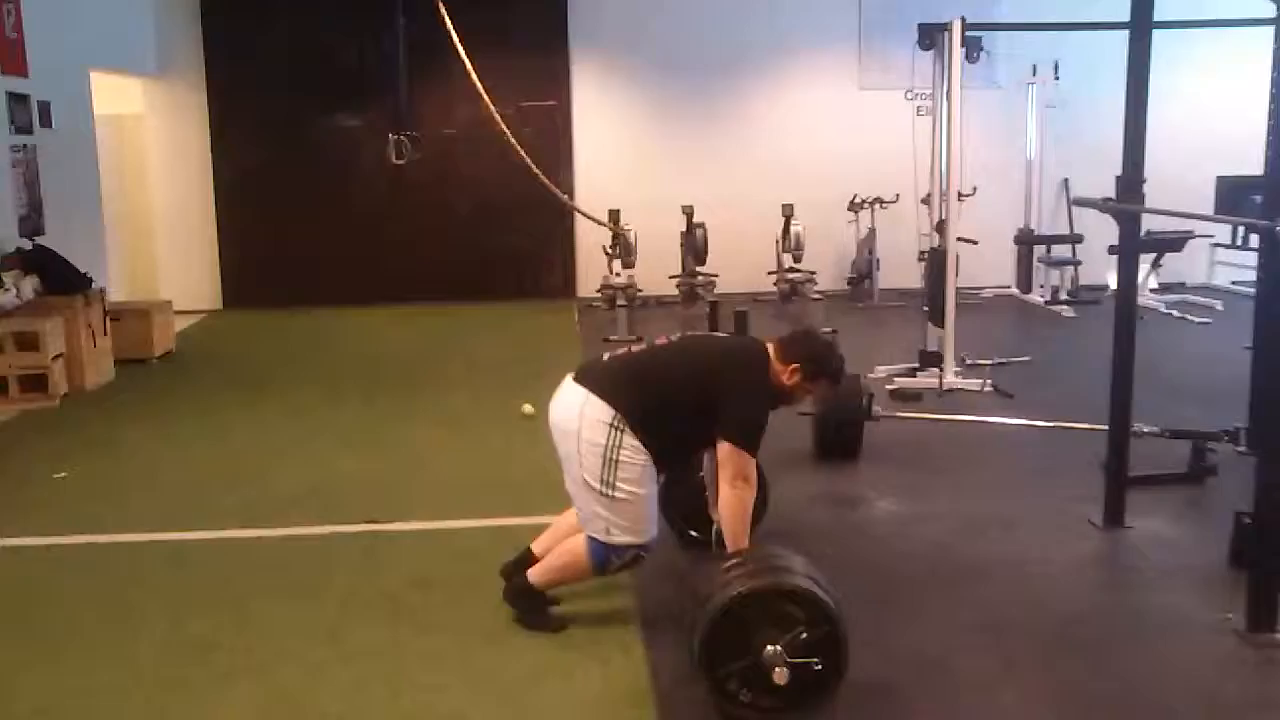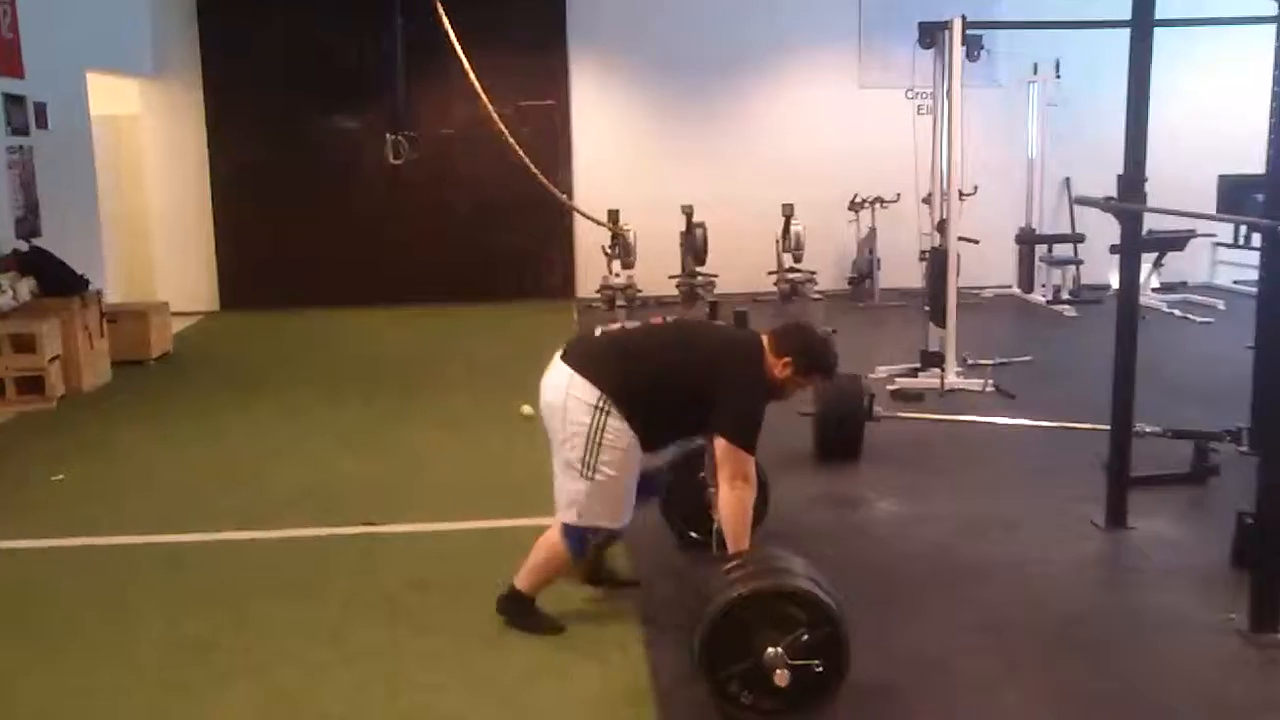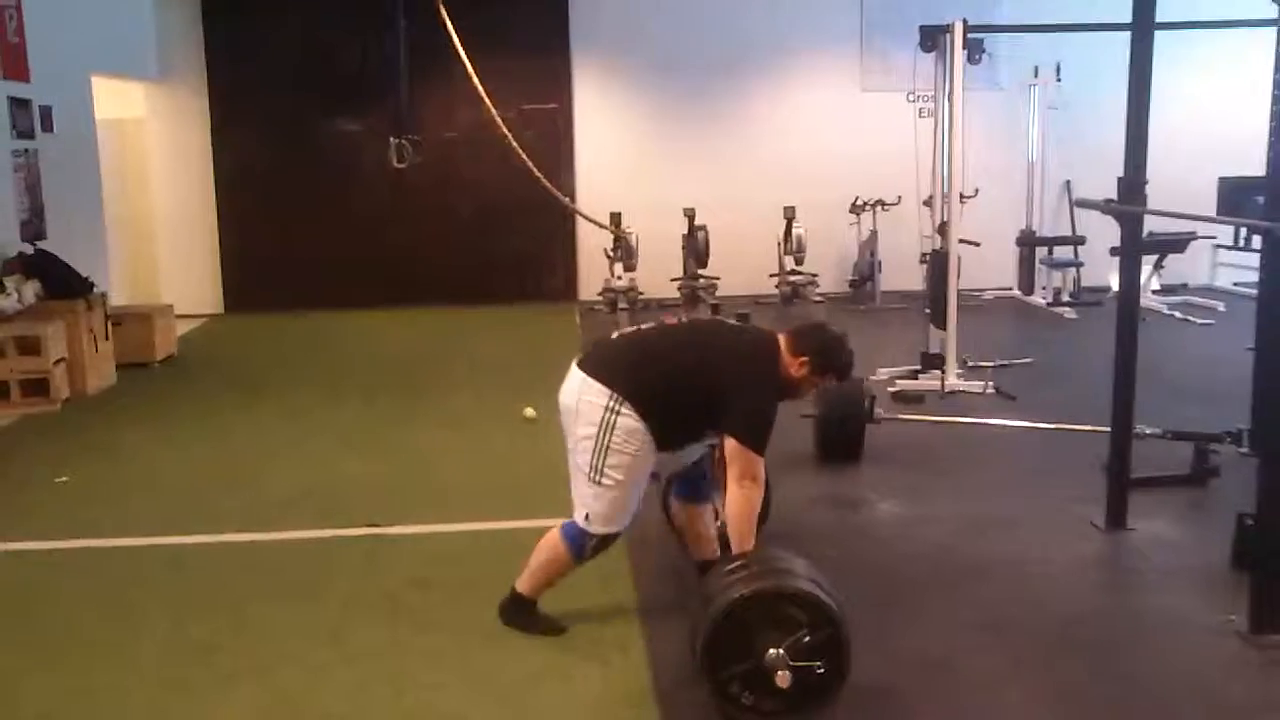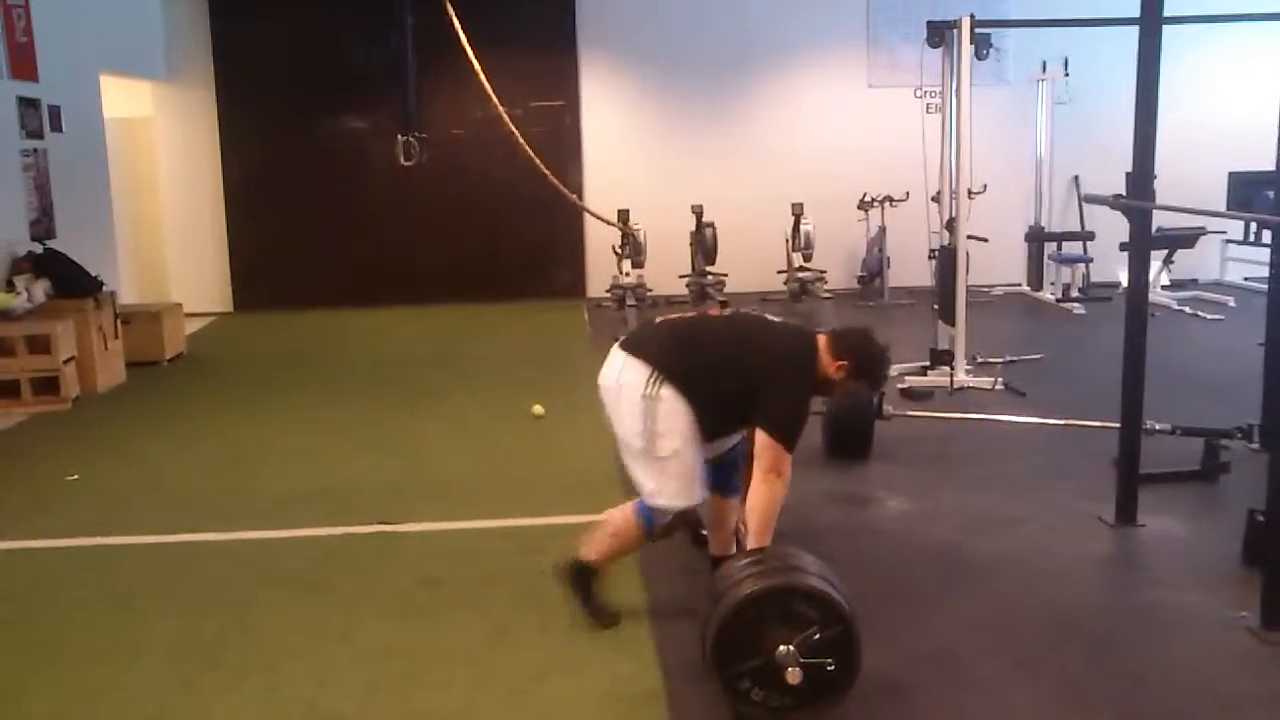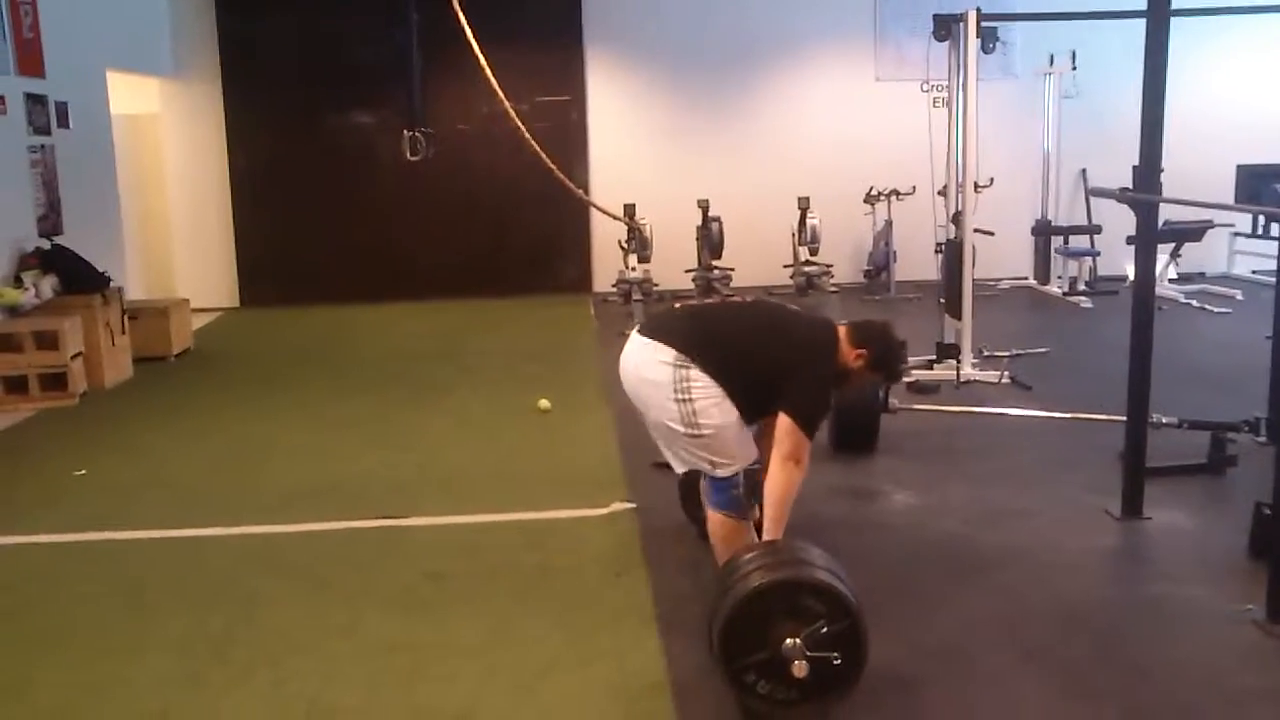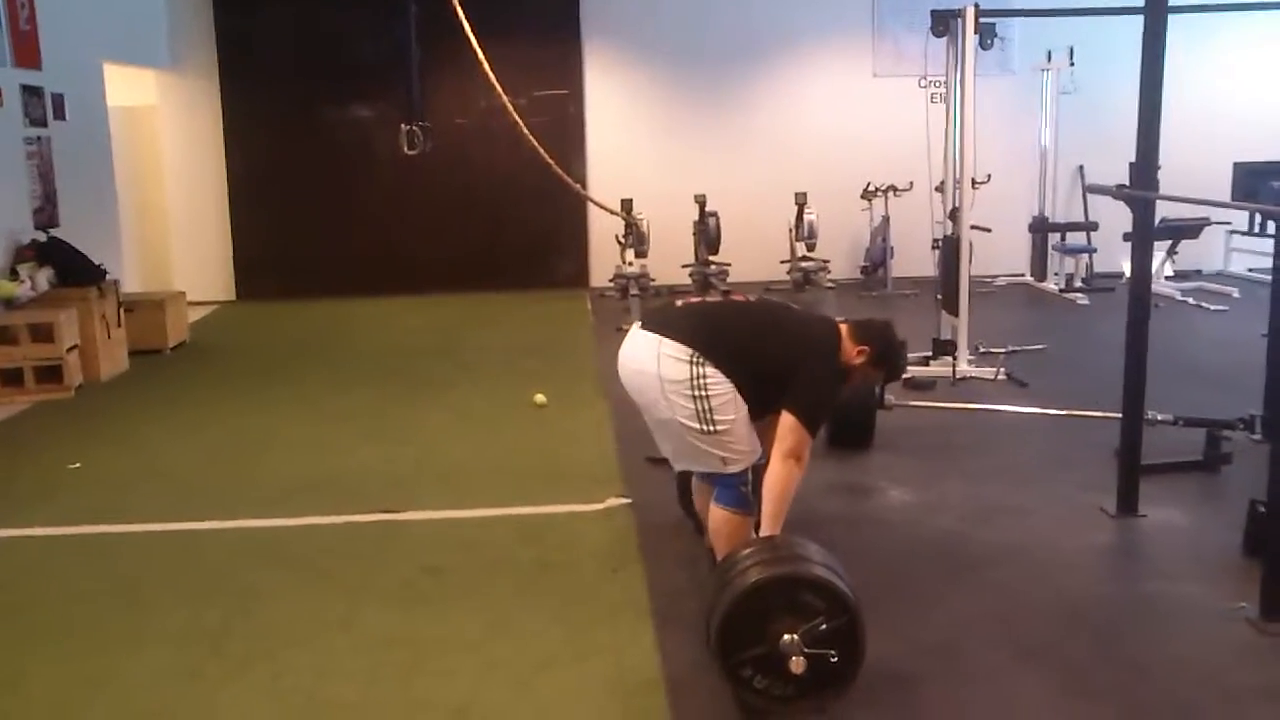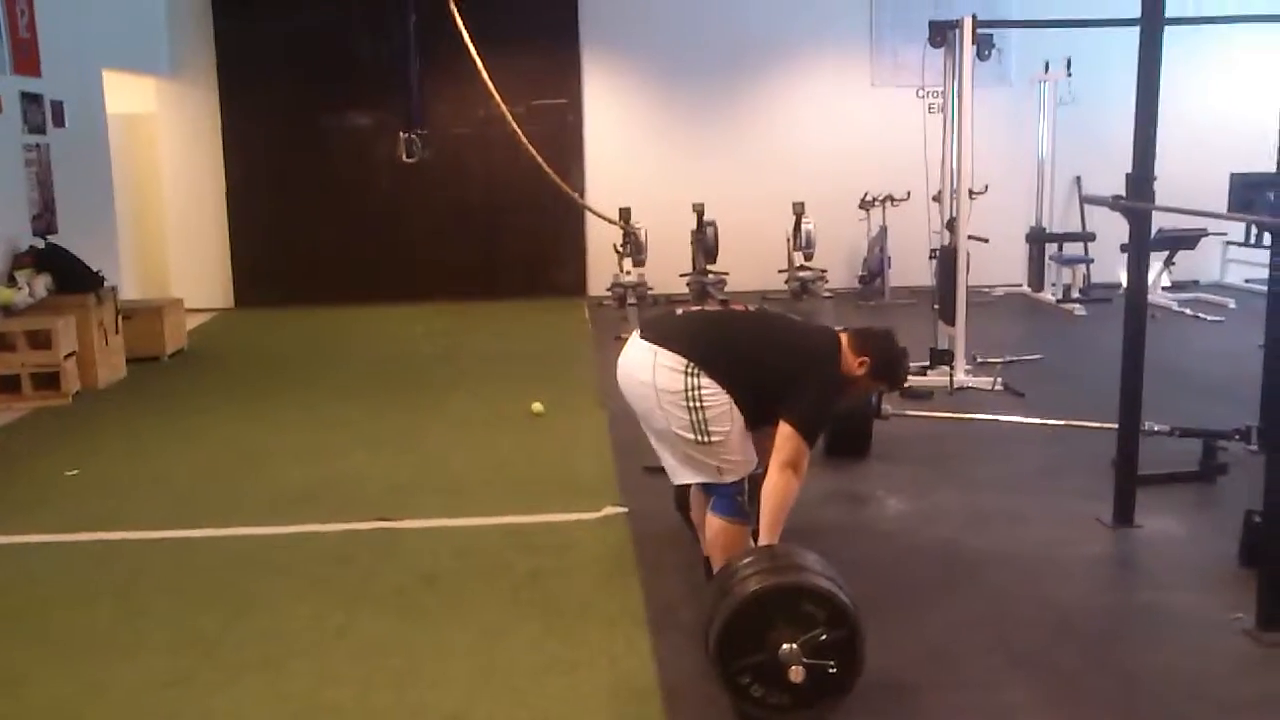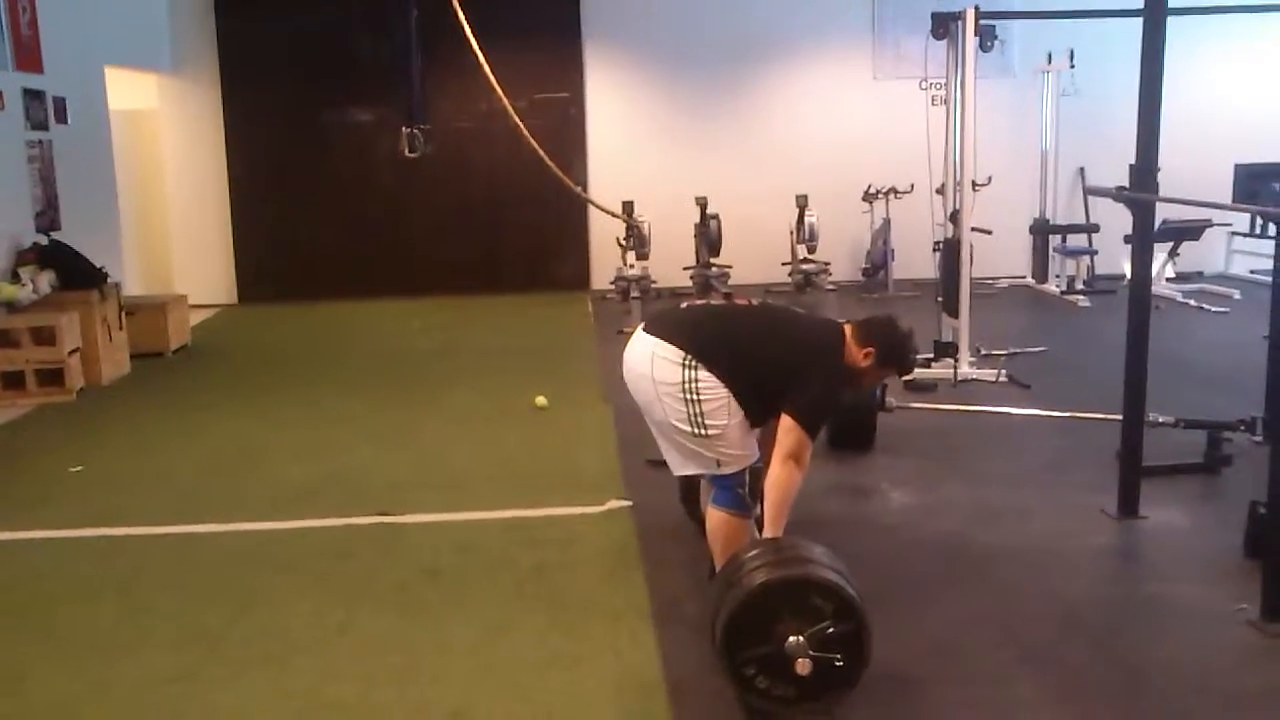
dt=0.2s
person 1, frame 1
left shoulder: (742, 359)
right shoulder: (750, 383)
right elbow: (738, 481)
left hip: (580, 396)
right hip: (600, 414)
left knee: (603, 505)
right knee: (629, 543)
left ankle: (523, 566)
right ankle: (527, 589)
person 1, frame 2
left shoulder: (740, 351)
right shoulder: (744, 378)
right elbow: (736, 480)
left hip: (583, 373)
right hip: (590, 394)
right knee: (597, 521)
left ankle: (591, 564)
right ankle: (516, 600)
person 1, frame 3
left shoulder: (755, 349)
right shoulder: (757, 377)
right elbow: (745, 480)
left hip: (612, 375)
right hip: (607, 398)
left knee: (692, 464)
right knee: (601, 523)
left ankle: (708, 569)
right ankle: (519, 601)
person 1, frame 4
left shoulder: (789, 346)
right shoulder: (792, 373)
right elbow: (772, 472)
left hip: (645, 364)
right hip: (646, 377)
left knee: (724, 460)
right knee: (673, 502)
left ankle: (722, 563)
right ankle: (584, 568)
person 1, frame 5
left shoulder: (810, 338)
right shoulder: (819, 363)
left elbow: (768, 415)
right elbow: (789, 460)
right hip: (669, 360)
left knee: (719, 465)
right knee: (729, 473)
person 1, frame 6
left shoulder: (808, 336)
right shoulder: (823, 362)
left elbow: (767, 411)
right elbow: (789, 457)
right hip: (675, 357)
left knee: (710, 459)
right knee: (734, 471)
left ankle: (722, 560)
person 1, frame 7
left shoulder: (809, 347)
right shoulder: (823, 373)
left elbow: (767, 425)
right elbow: (787, 467)
right hip: (672, 366)
left knee: (712, 472)
right knee: (730, 483)
left ankle: (715, 567)
person 1, frame 8
left shoulder: (816, 341)
right shoulder: (826, 365)
left elbow: (775, 417)
right elbow: (790, 459)
right hip: (674, 360)
left knee: (722, 466)
right knee: (733, 477)
left ankle: (724, 566)
